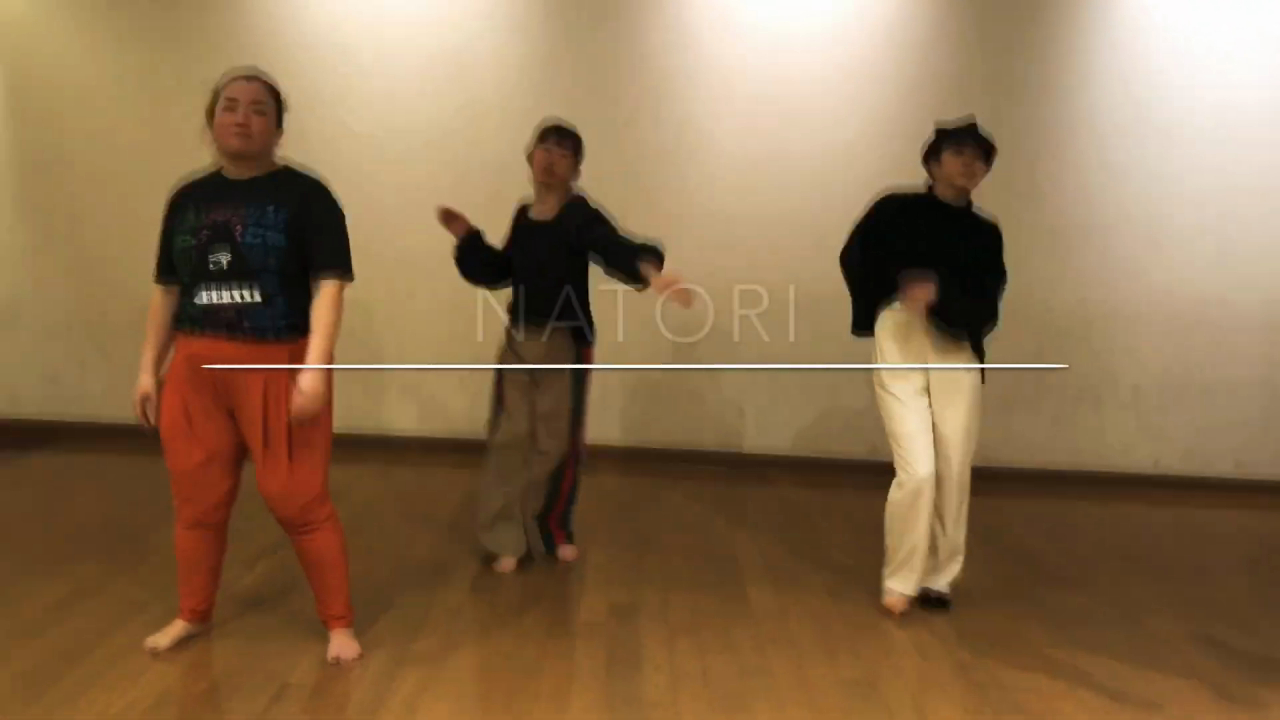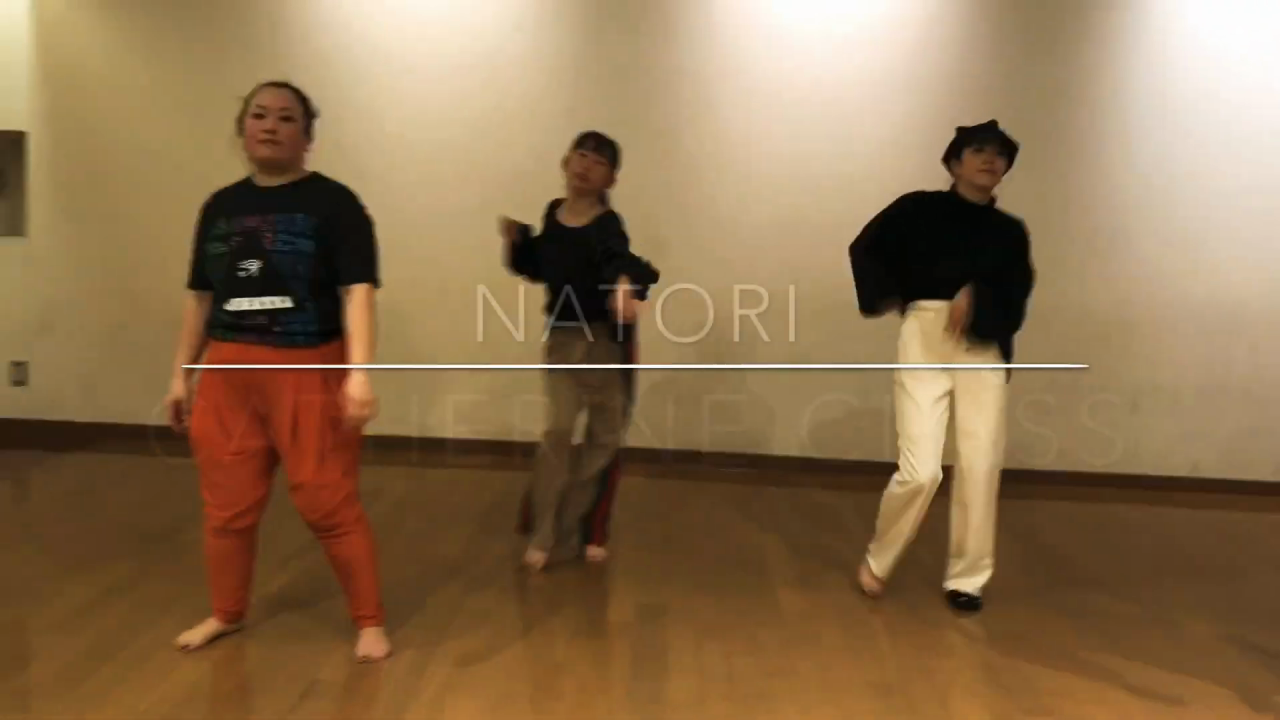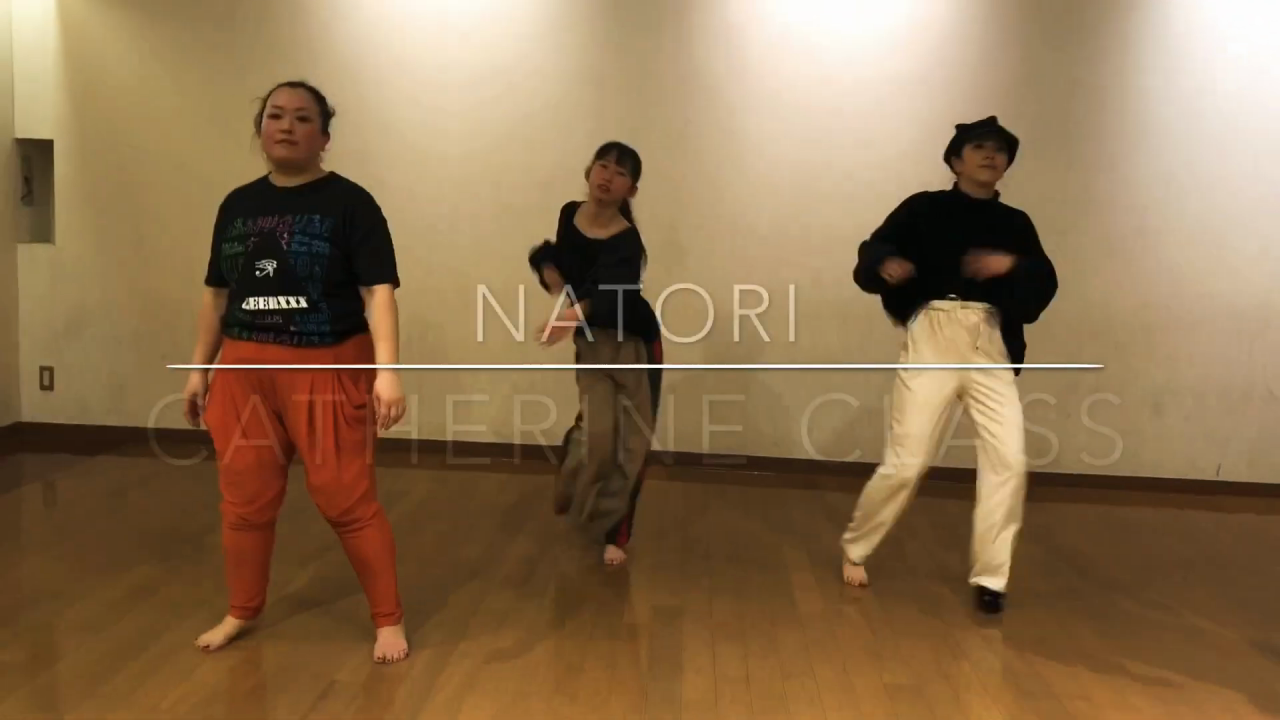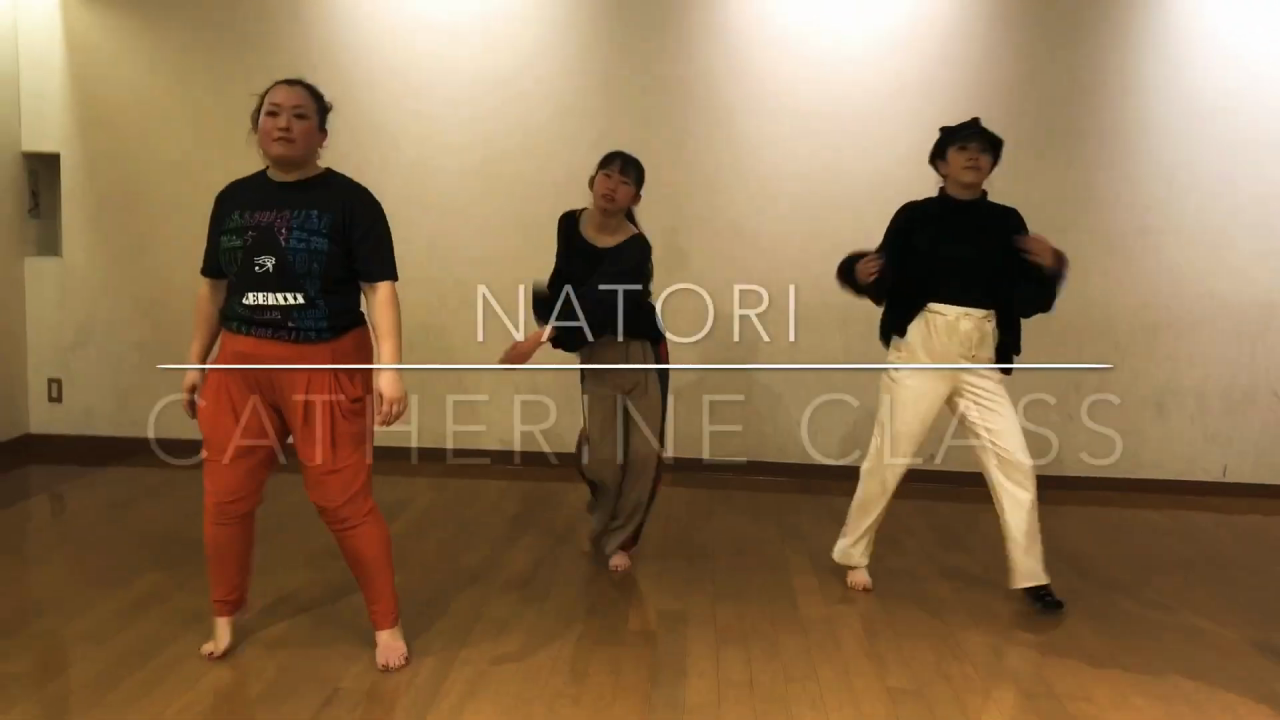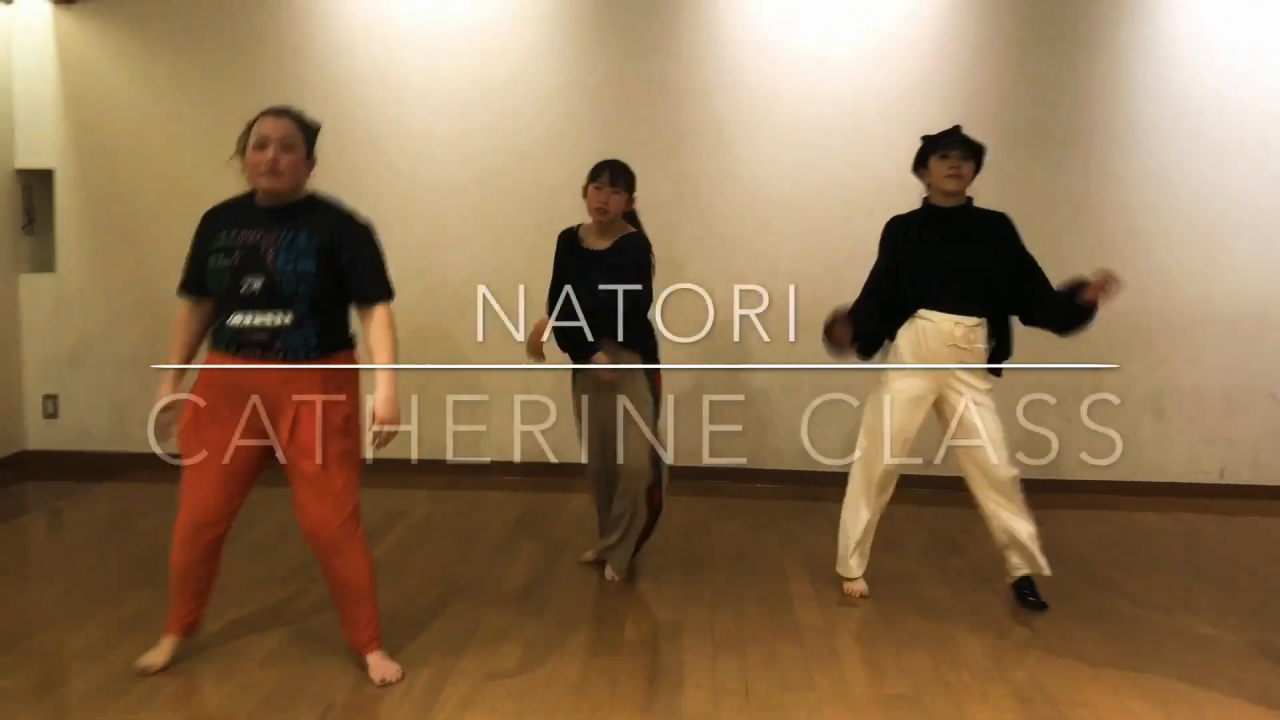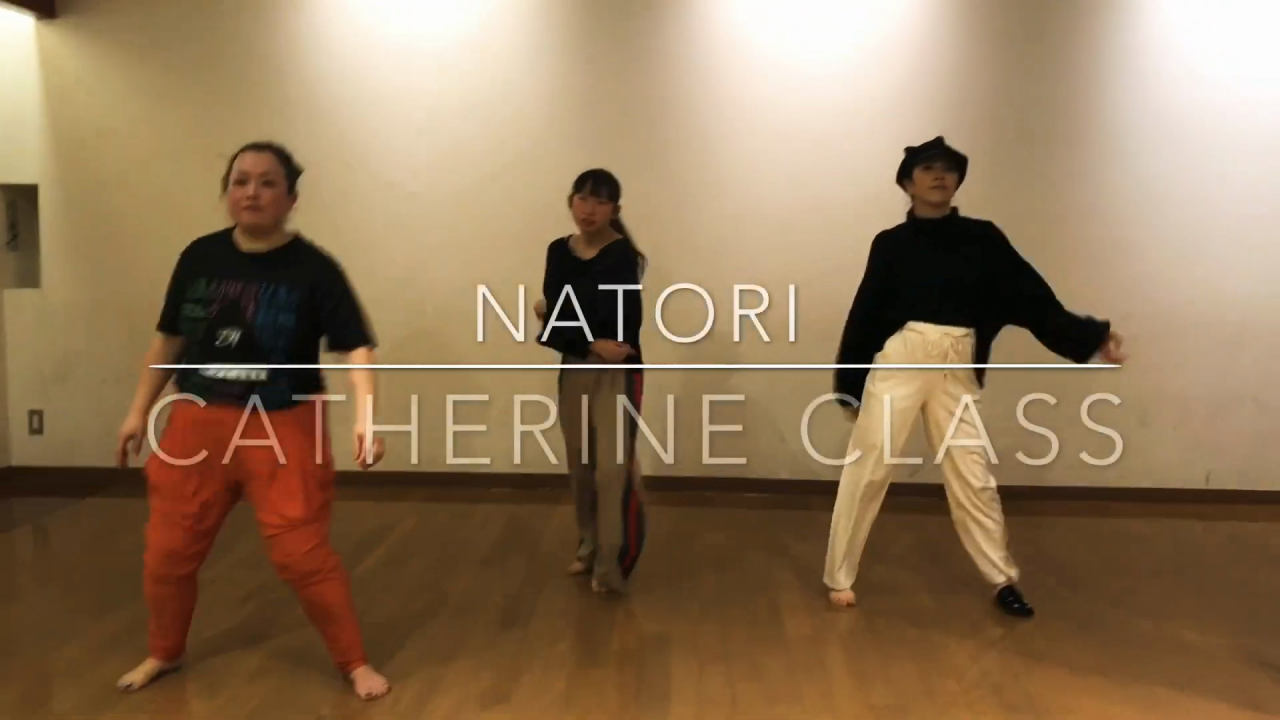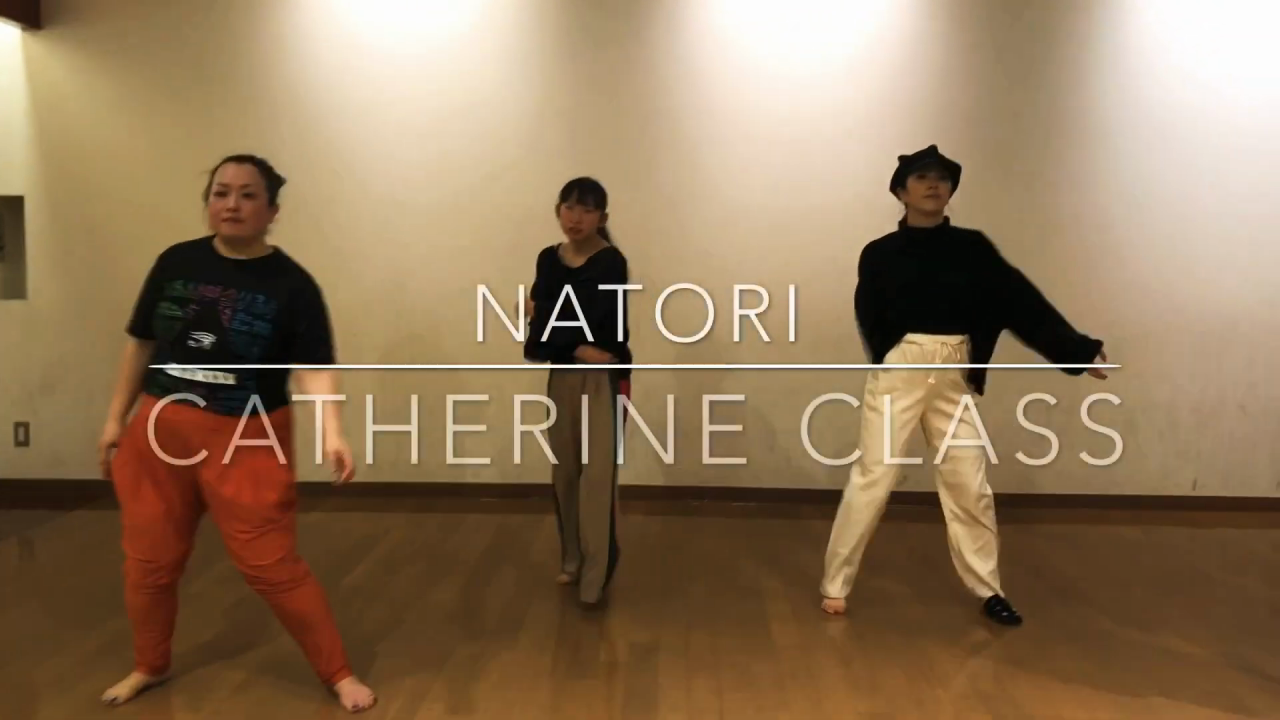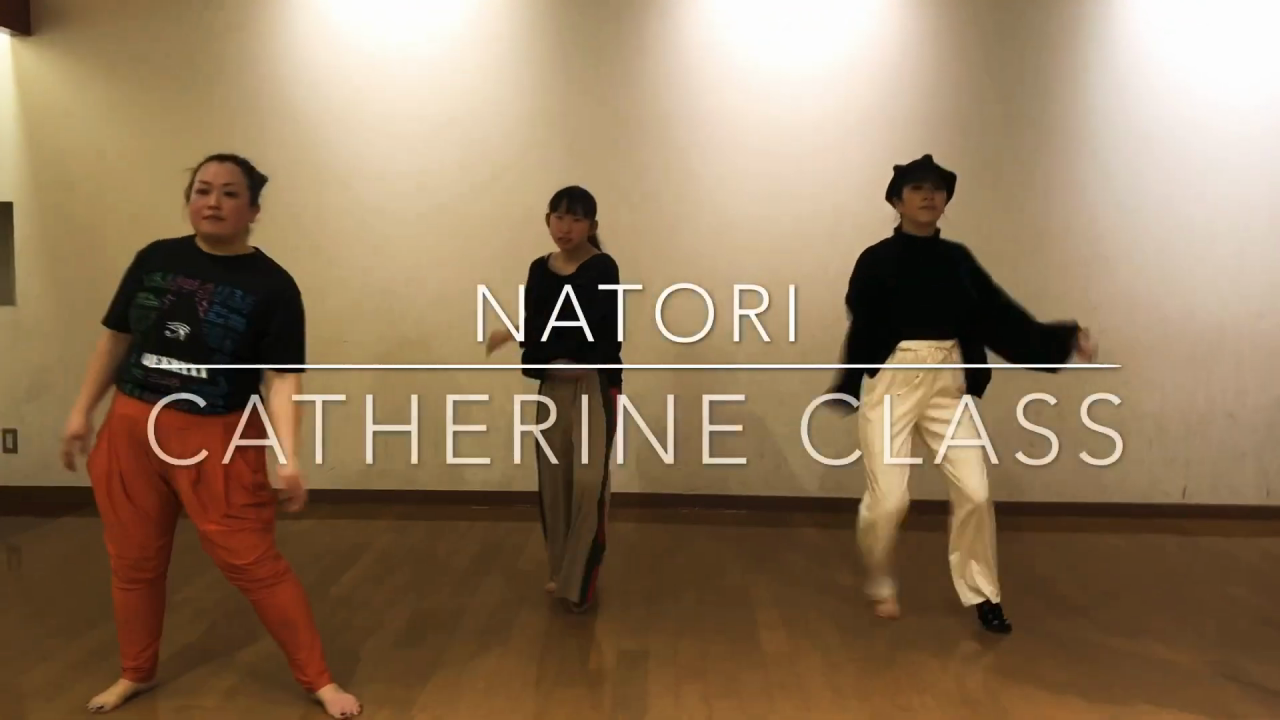
dt=0.1s
person 1, frame 1
left shoulder: (305, 196)
right shoulder: (188, 200)
left elbow: (329, 283)
right elbow: (167, 290)
left wrist: (314, 368)
right wrist: (148, 369)
left hip: (278, 368)
right hip: (198, 371)
left knee: (300, 503)
right knee: (198, 502)
left ankle: (340, 622)
right ankle: (193, 615)
person 1, frame 2
left shoulder: (333, 204)
right shoulder: (220, 207)
left elbow: (358, 290)
right elbow: (200, 297)
left wrist: (359, 372)
right wrist: (181, 374)
left hip: (311, 374)
right hip: (229, 375)
left knee: (330, 507)
right knee: (227, 508)
left ankle: (369, 620)
right ankle: (225, 613)
person 1, frame 3
left shoulder: (349, 204)
right shoulder: (237, 206)
left elbow: (378, 290)
right elbow: (218, 294)
left wrist: (387, 370)
right wrist: (199, 369)
left hip: (327, 372)
right hip: (245, 372)
left knee: (348, 503)
right knee: (244, 503)
left ankle: (388, 619)
right ankle: (243, 611)
person 1, frame 4
left shoulder: (348, 201)
right shoulder: (234, 199)
left elbow: (380, 286)
right elbow: (214, 286)
left wrist: (390, 366)
right wrist: (195, 362)
left hip: (324, 366)
right hip: (241, 366)
left knee: (344, 500)
right knee: (225, 498)
left ankle: (384, 627)
right ankle: (227, 612)
person 1, frame 5
left shoulder: (336, 225)
right shoulder: (220, 221)
left elbow: (376, 307)
right elbow: (196, 306)
left wrist: (385, 384)
right wrist: (170, 383)
left hip: (313, 389)
right hip: (230, 385)
left knee: (331, 525)
right knee: (200, 518)
left ankle: (370, 646)
right ankle: (178, 632)
person 1, frame 6
left shoulder: (316, 271)
right shoulder: (198, 257)
left elbow: (354, 349)
right elbow: (168, 339)
left wrist: (366, 417)
right wrist: (137, 412)
left hip: (282, 435)
right hip: (198, 429)
left knee: (302, 559)
right knee: (168, 558)
left ankle: (354, 661)
right ankle: (164, 653)
person 1, frame 7
left shoulder: (292, 285)
right shoulder: (175, 263)
left elbow: (313, 370)
right elbow: (141, 343)
left wrist: (333, 434)
right wrist: (116, 419)
left hip: (246, 442)
right hip: (160, 434)
left knee: (271, 566)
right knee: (147, 564)
left ankle: (337, 673)
right ankle: (149, 667)
person 1, frame 8
left shoulder: (271, 284)
right shoulder: (155, 259)
left elbow: (281, 376)
right elbow: (117, 336)
left wrist: (287, 453)
right wrist: (82, 410)
left hip: (217, 441)
right hip: (131, 432)
left knee: (255, 566)
right knee: (133, 563)
right ankle: (136, 673)
person 2, frame 1
left shoulder: (985, 234)
right shoulder: (894, 210)
left elbow: (983, 307)
right elbow: (856, 261)
left wrist: (941, 294)
right wrist: (879, 316)
left hip: (956, 353)
right hip: (899, 345)
left knee: (951, 472)
right knee: (917, 469)
left ankle: (938, 577)
right ankle: (900, 579)
person 2, frame 2
left shoulder: (1009, 231)
right shoulder: (918, 208)
left elbow: (1011, 303)
right elbow: (868, 247)
left wrist: (974, 301)
right wrist: (883, 292)
left hip: (981, 353)
right hip: (922, 342)
left knee: (981, 470)
right knee: (921, 471)
left ankle: (965, 578)
right ankle: (877, 560)
person 2, frame 3
left shoulder: (1016, 225)
right shoulder: (924, 208)
left elbow: (1040, 290)
right elbow: (877, 250)
left wrist: (1012, 267)
right wrist: (884, 266)
left hip: (990, 349)
right hip: (932, 342)
left knee: (1007, 463)
right knee: (905, 463)
left ankle: (989, 577)
right ankle: (855, 549)
person 2, frame 4
left shoulder: (1007, 223)
right shoulder: (915, 216)
left elbow: (1027, 298)
right elbow: (889, 283)
left wrist: (1048, 266)
right wrist: (863, 273)
left hip: (981, 355)
right hip: (921, 346)
left knee: (1014, 461)
right knee: (887, 461)
left ankle: (1030, 576)
right ankle: (853, 555)
person 2, frame 5
left shoulder: (995, 229)
right shoulder: (903, 230)
left elbow: (1033, 297)
right elbow: (883, 295)
left wrist: (1082, 297)
right wrist: (850, 326)
left hip: (970, 358)
right hip: (912, 354)
left knee: (994, 469)
right knee: (875, 463)
left ankle: (1025, 571)
right ankle: (853, 567)
person 2, frame 6
left shoulder: (982, 239)
right shoulder: (889, 244)
left elbow: (1028, 298)
right elbow: (866, 315)
left wrist: (1089, 338)
right wrist: (850, 382)
left hip: (958, 369)
right hip: (899, 363)
left knee: (974, 480)
right knee: (865, 472)
left ankle: (1001, 578)
right ankle: (840, 577)
person 2, frame 7
left shoulder: (972, 248)
right shoulder: (880, 254)
left elbow: (1021, 303)
right elbow: (872, 321)
left wrist: (1078, 350)
right wrist: (877, 371)
left hip: (953, 376)
right hip: (897, 372)
left knee: (970, 489)
right knee: (871, 482)
left ankle: (988, 590)
right ankle: (835, 584)
person 2, frame 8
left shoulder: (958, 259)
right shoulder: (875, 262)
left elbow: (1002, 318)
right elbow: (864, 331)
left wrist: (1065, 339)
right wrist: (850, 395)
left hip: (950, 382)
right hip: (891, 381)
left knee: (974, 493)
right knee: (886, 500)
left ankle: (981, 593)
right ankle: (882, 585)
person 3, frame 1
left shoulder: (577, 215)
right shoulder: (524, 216)
left elbow: (615, 248)
right elbow: (499, 269)
left wrist: (651, 272)
right wrist: (467, 238)
left hip: (566, 342)
right hip: (521, 338)
left knee: (557, 441)
right knee: (510, 436)
left ankle: (556, 531)
right ankle: (508, 539)
person 3, frame 2
left shoulder: (605, 225)
right shoulder: (555, 213)
left elbow: (627, 265)
right elbow: (536, 259)
left wrist: (627, 289)
right wrist: (517, 240)
left hip: (604, 345)
right hip: (563, 343)
left knee: (603, 440)
right knee: (558, 436)
left ankle: (584, 529)
right ankle: (546, 536)
person 3, frame 3
left shoulder: (626, 240)
right shoulder: (569, 215)
left elbow: (612, 288)
right elbow: (557, 260)
left wrist: (576, 312)
right wrist: (548, 268)
left hip: (635, 347)
right hip: (592, 347)
left knee: (633, 446)
right knee: (595, 439)
left ankle: (614, 532)
right ankle: (578, 511)
person 3, frame 4
left shoulder: (635, 248)
right shoulder: (571, 225)
left elbow: (603, 304)
right elbow: (564, 288)
left wrist: (541, 335)
right wrist: (545, 319)
left hip: (641, 354)
right hip: (594, 356)
left knee: (644, 455)
right knee: (600, 454)
left ankle: (620, 539)
right ankle: (606, 525)
person 3, frame 5
left shoulder: (634, 247)
right shoulder: (569, 241)
left elbow: (613, 308)
right elbow: (563, 300)
left wrist: (552, 326)
right wrist: (586, 349)
left hip: (632, 363)
right hip: (588, 365)
left knee: (638, 461)
right knee: (601, 461)
left ankle: (621, 549)
right ankle: (609, 541)
person 3, frame 6
left shoulder: (622, 255)
right shoulder: (558, 251)
right elbow: (556, 315)
left wrist: (555, 314)
right wrist: (594, 342)
left hip: (617, 373)
right hip: (574, 370)
left knee: (614, 470)
right knee: (581, 466)
left ankle: (612, 566)
right ankle: (590, 550)
person 3, frame 7
left shoulder: (610, 263)
right shoulder: (548, 259)
left elbow: (598, 322)
right elbow: (542, 325)
left wrist: (542, 315)
right wrist: (579, 349)
left hip: (605, 380)
right hip: (563, 377)
left knee: (598, 478)
right knee: (565, 476)
left ankle: (594, 578)
right ankle: (575, 562)
person 3, frame 8
left shoulder: (601, 269)
right shoulder: (540, 270)
left elbow: (593, 332)
right elbow: (533, 327)
left wrist: (512, 336)
left hip: (594, 384)
right hip: (552, 384)
left knee: (587, 482)
right knee: (554, 482)
left ankle: (580, 582)
right ankle: (563, 571)
